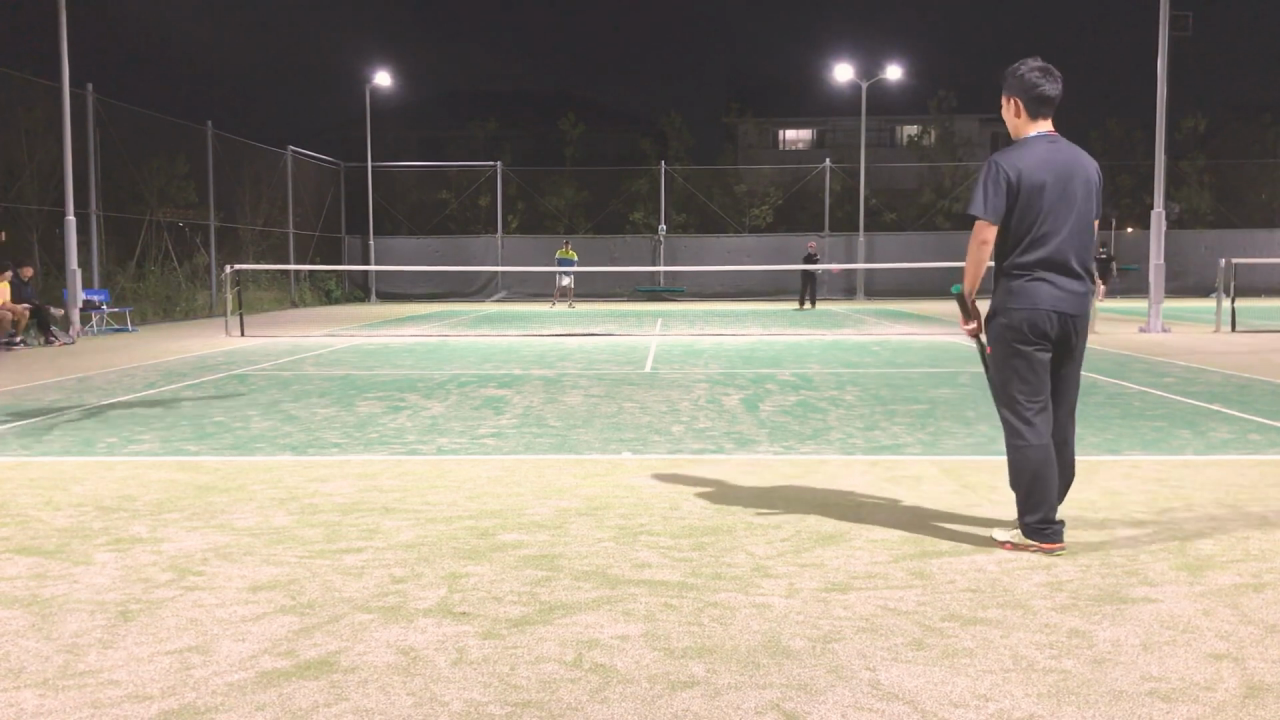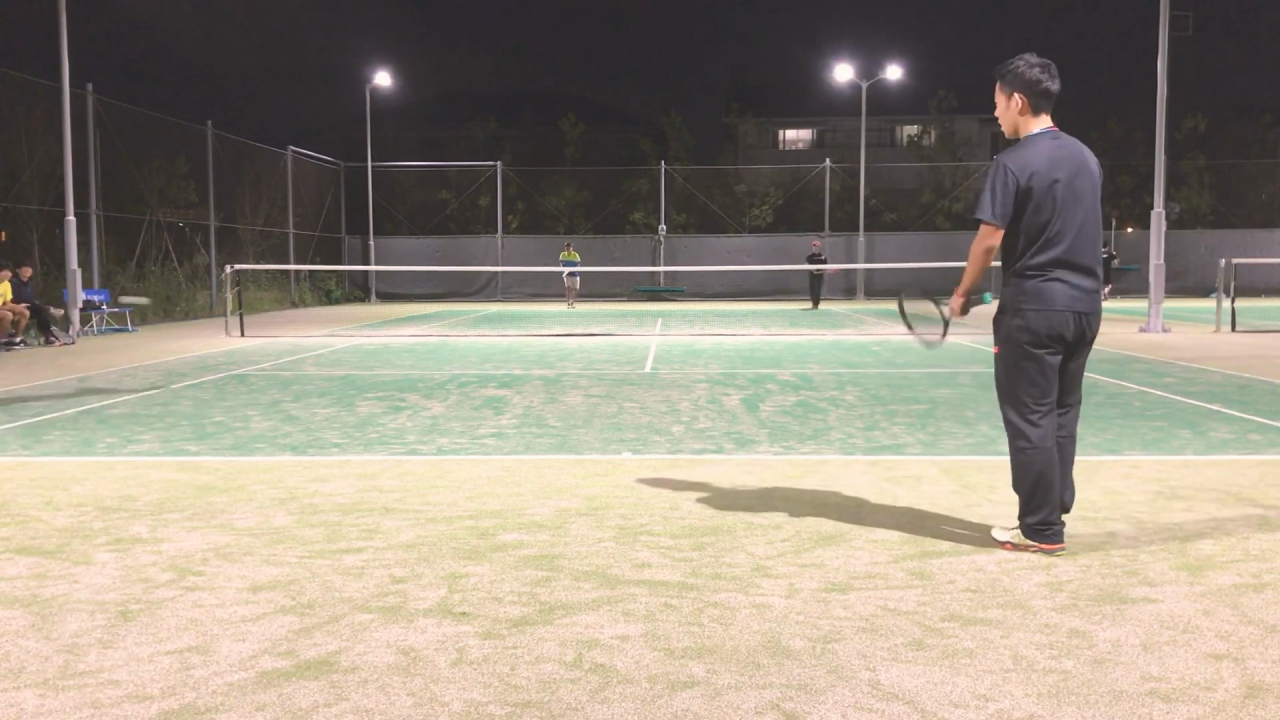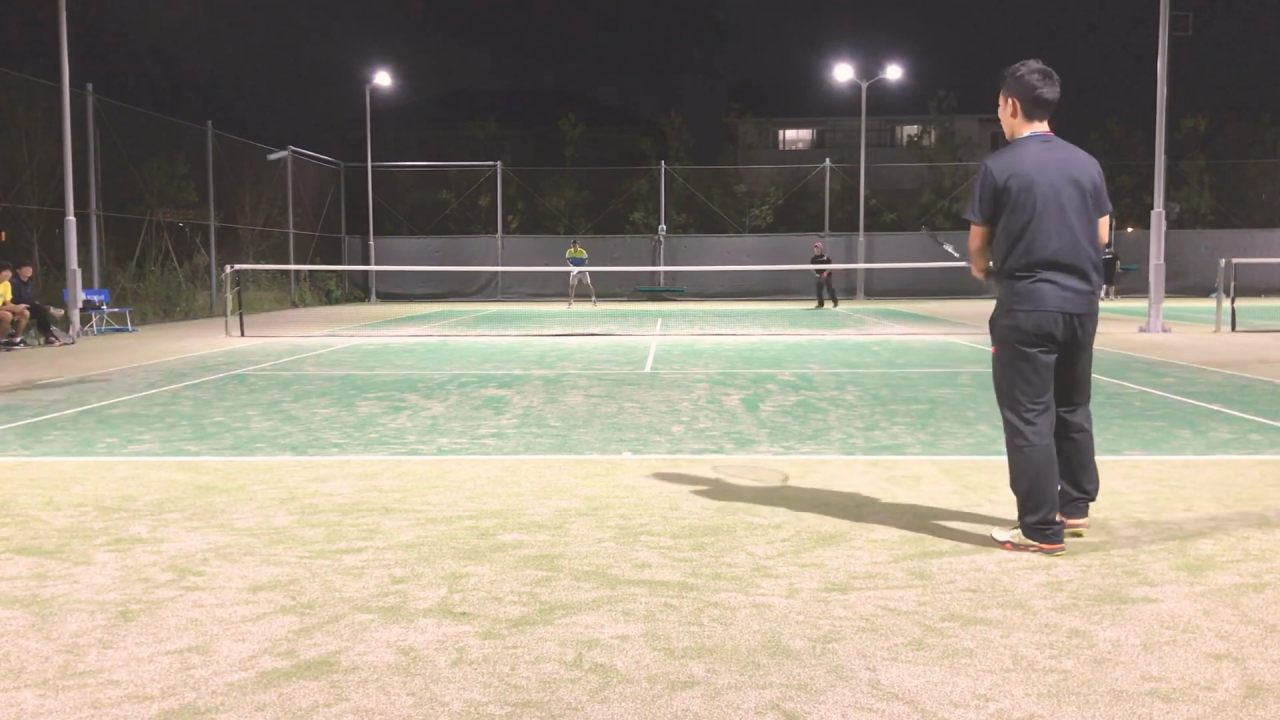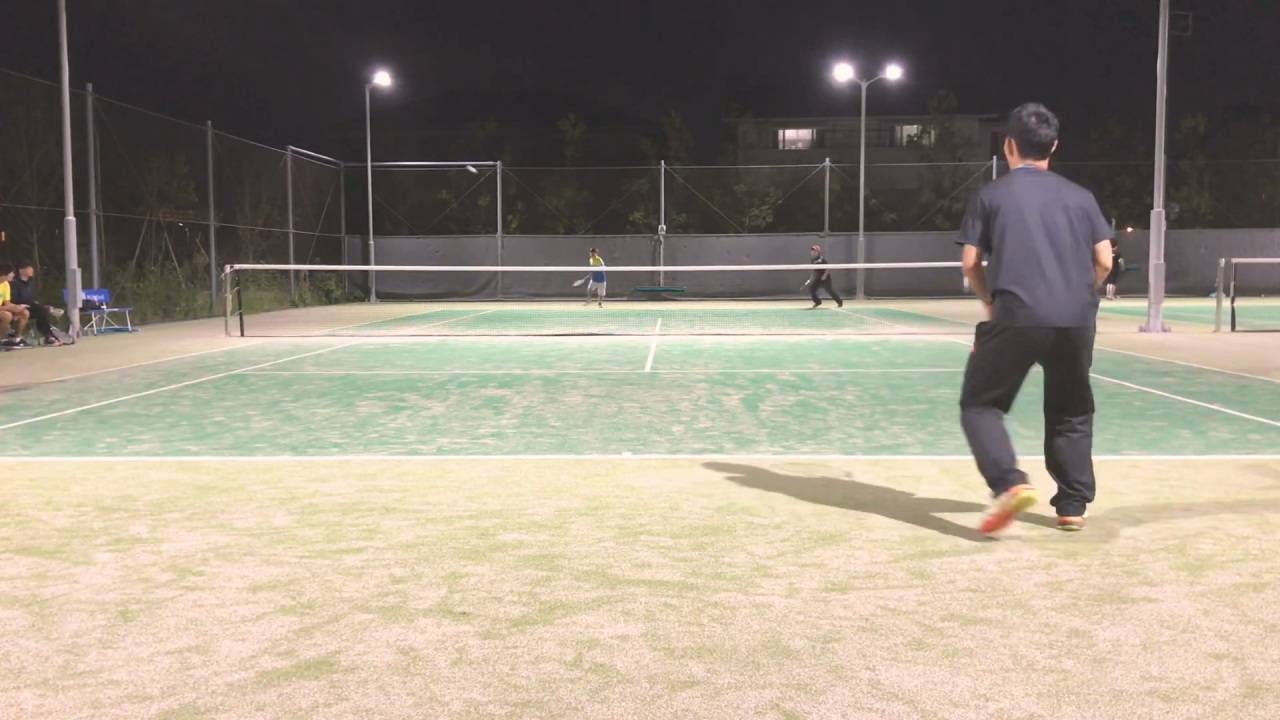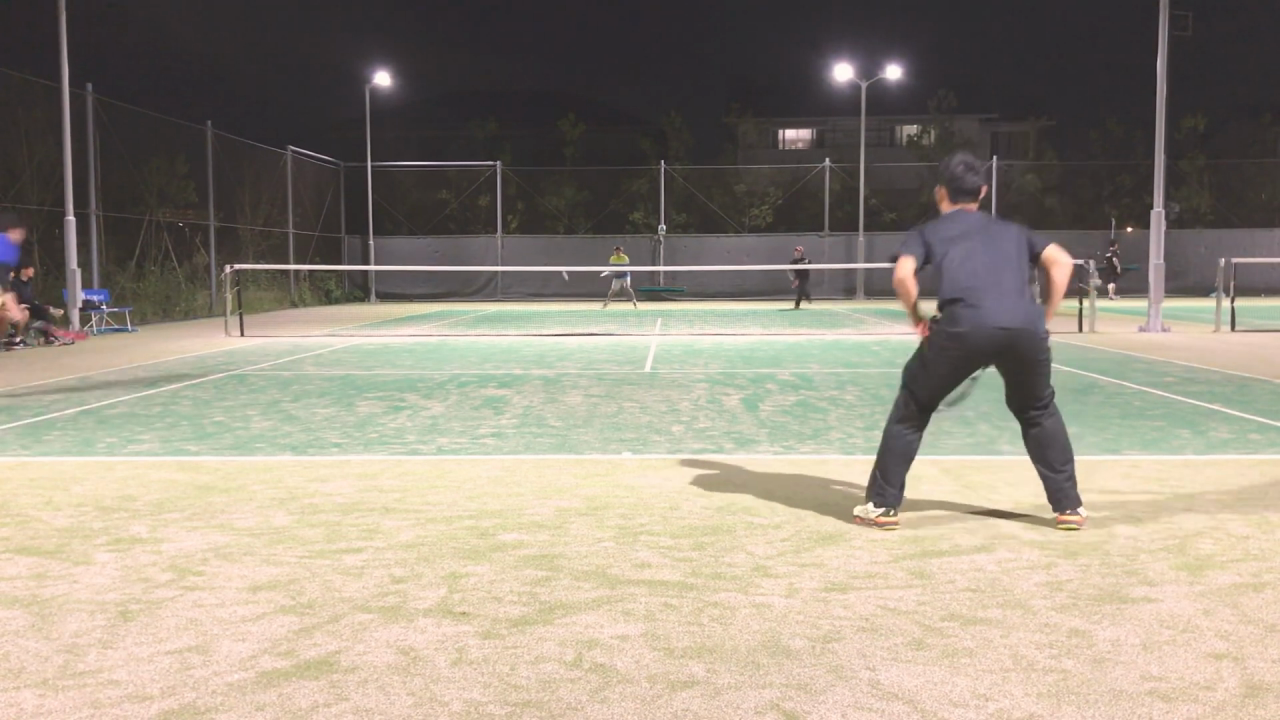
dt=0.4s
person 1, frame 1
left shoulder: (1006, 164)
right shoulder: (1087, 165)
left elbow: (985, 237)
right elbow: (1089, 234)
left wrist: (967, 299)
left hip: (1021, 307)
right hip: (1074, 305)
left knee: (1026, 418)
right knee: (1059, 416)
left ankle: (1040, 529)
right ankle: (1044, 510)
person 1, frame 2
left shoulder: (1012, 164)
right shoulder: (1087, 158)
left elbow: (991, 239)
left wrist: (962, 292)
left hip: (1033, 307)
right hip: (1084, 304)
left knee: (1030, 419)
right knee: (1062, 415)
left ankle: (1042, 530)
right ankle: (1053, 512)
person 1, frame 3
left shoulder: (998, 166)
right shoulder: (1086, 163)
left elbow: (979, 240)
right elbow: (1101, 235)
left wrist: (981, 267)
left hip: (1026, 307)
right hip: (1081, 303)
left knee: (1028, 419)
right knee: (1072, 409)
left ankle: (1041, 530)
right ankle: (1075, 506)
person 1, frame 4
left shoulder: (991, 196)
right shoulder: (1081, 197)
left elbow: (971, 264)
right elbow: (1104, 262)
left wrist: (989, 301)
left hip: (1018, 318)
right hip: (1076, 319)
left knee: (979, 405)
right knee: (1071, 413)
left ankle: (1010, 482)
right ankle: (1074, 505)
person 1, frame 5
left shoulder: (928, 230)
right shoulder: (1011, 229)
left elbow: (903, 274)
right elbow: (1062, 263)
left wrist: (921, 322)
right wrist: (1044, 320)
left hip: (964, 326)
right hip: (1025, 325)
left knee: (912, 408)
right knee: (1039, 412)
left ankle: (883, 505)
right ankle: (1068, 505)
